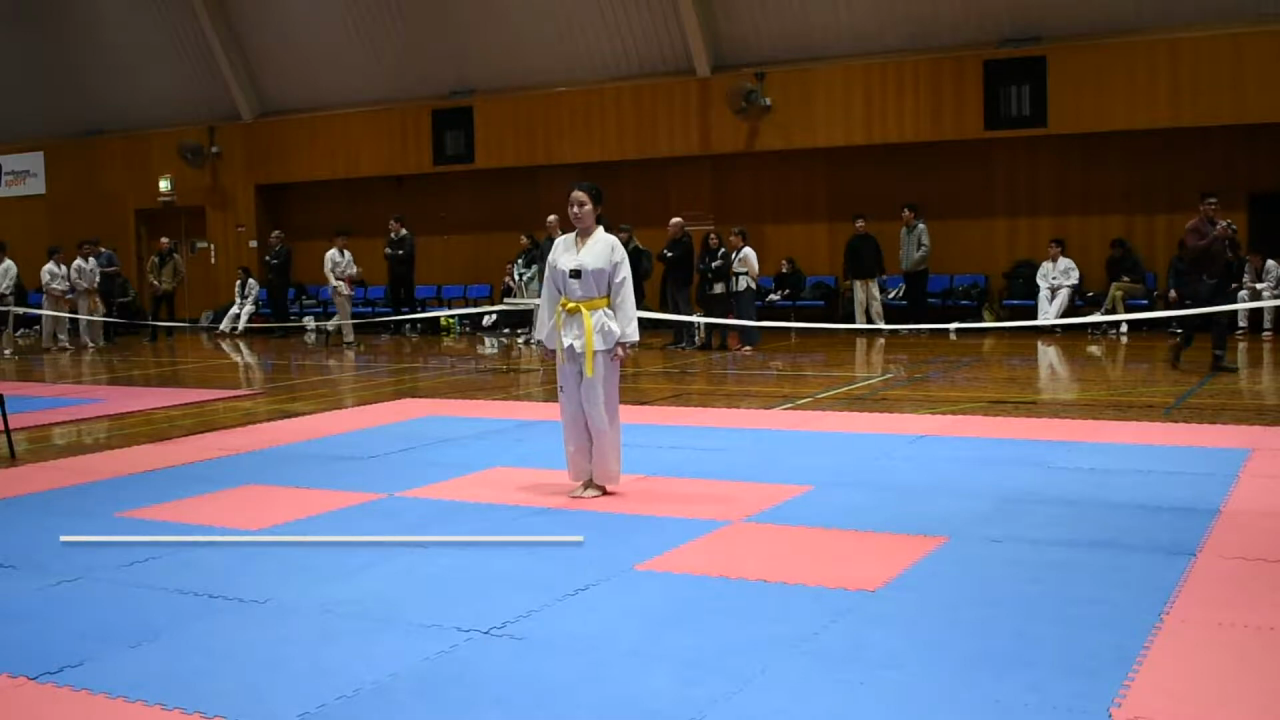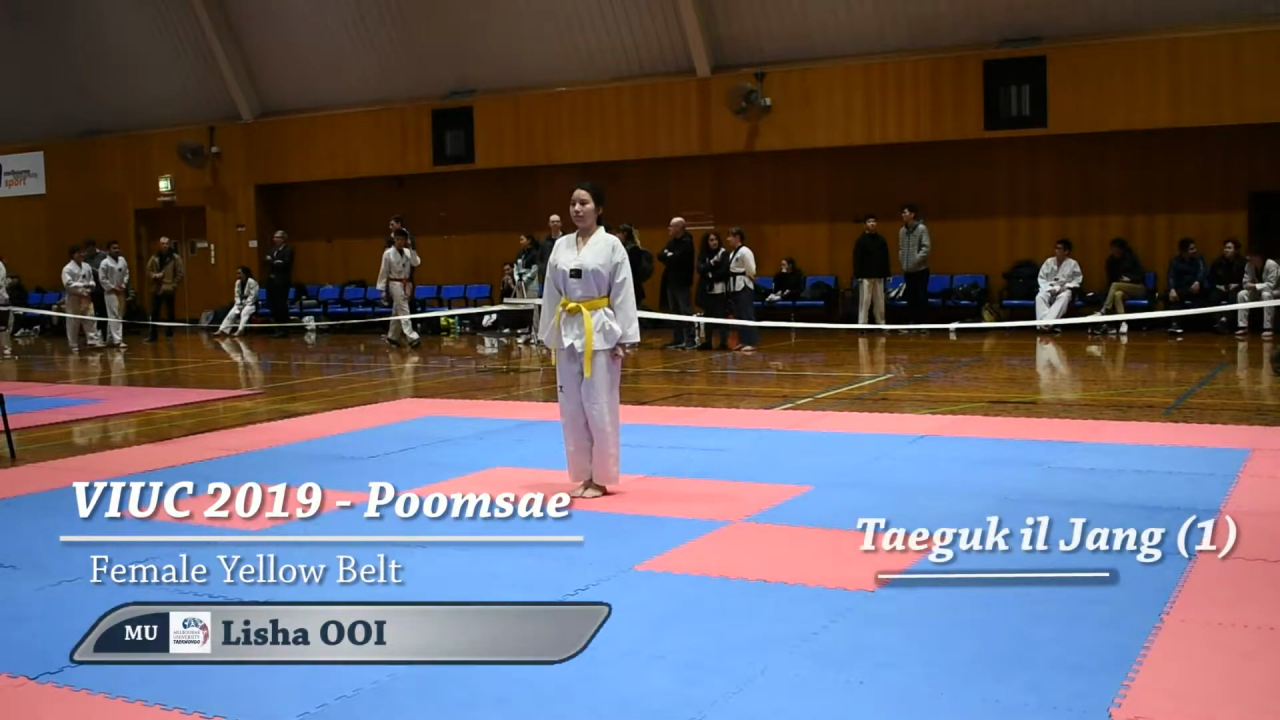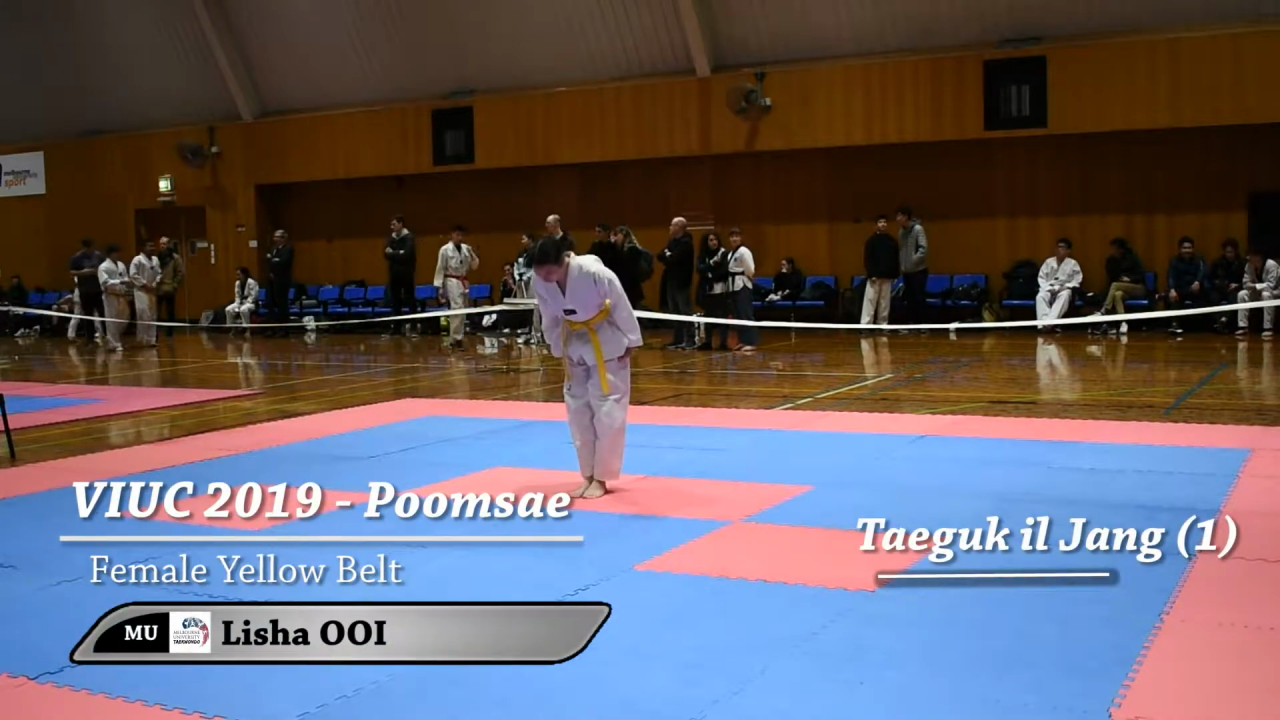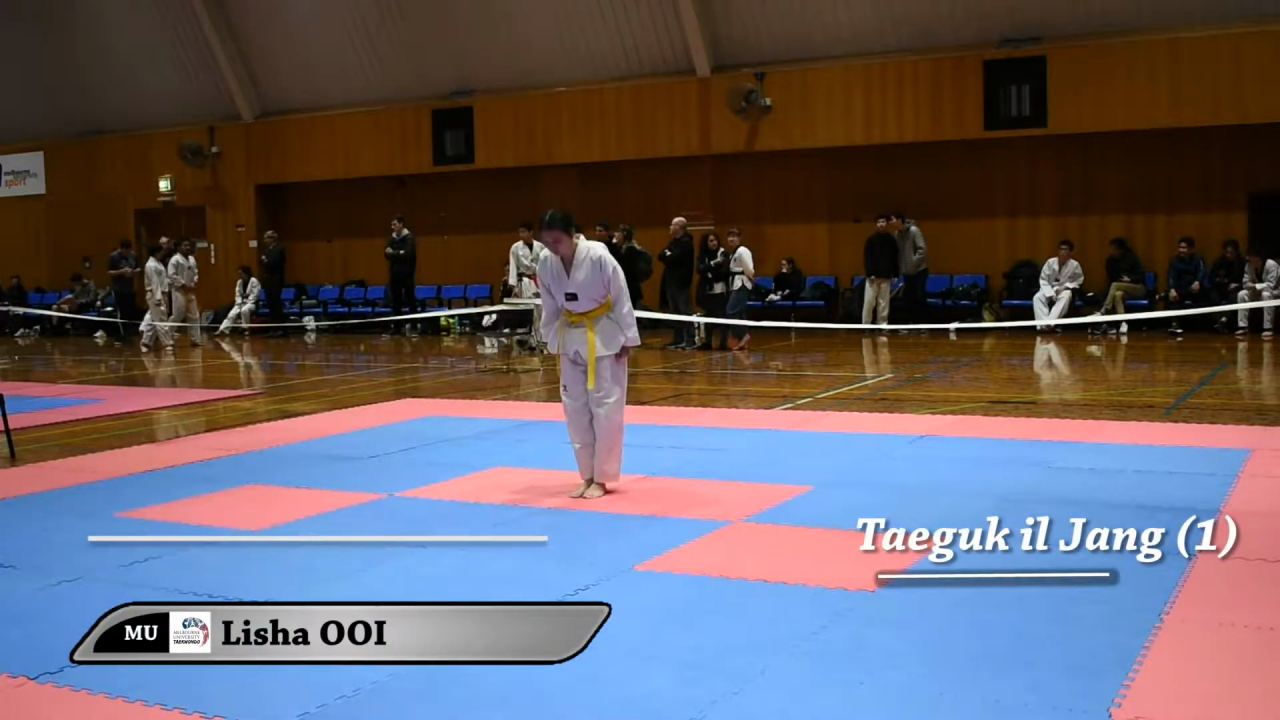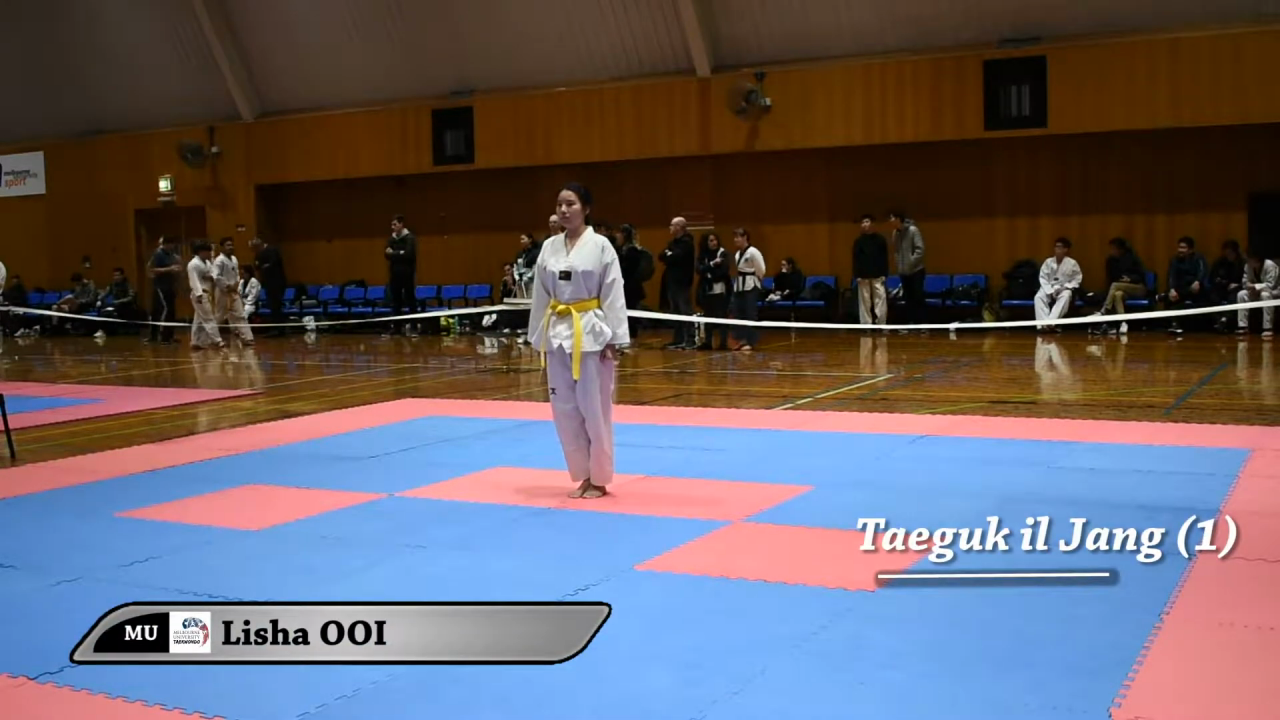
dt=1s
person 1, frame 1
left shoulder: (611, 245)
right shoulder: (560, 245)
left elbow: (623, 294)
right elbow: (550, 293)
left wrist: (624, 339)
right wrist: (546, 337)
left hip: (599, 332)
right hip: (567, 332)
left knee: (599, 407)
right knee: (572, 408)
left ankle: (601, 478)
right ankle: (584, 476)
person 1, frame 2
left shoulder: (611, 245)
right shoulder: (561, 245)
left elbow: (623, 295)
right elbow: (551, 293)
left wrist: (623, 339)
right wrist: (550, 336)
left hip: (600, 332)
right hip: (567, 332)
left knee: (600, 406)
right knee: (572, 408)
left ankle: (601, 478)
right ankle: (584, 475)
person 1, frame 3
left shoulder: (593, 272)
right shoulder: (540, 282)
left elbow: (621, 307)
right elbow: (550, 318)
left wrist: (630, 343)
right wrist: (560, 348)
left hip: (607, 342)
right hip: (575, 343)
left knee: (607, 409)
right knee: (578, 410)
left ankle: (601, 478)
right ankle: (589, 476)
person 1, frame 4
left shoulder: (599, 257)
right shoulder: (545, 263)
left elbow: (621, 301)
right elbow: (550, 307)
left wrist: (626, 341)
right wrist: (556, 342)
left hip: (603, 338)
right hip: (571, 338)
left knee: (606, 408)
right knee: (575, 410)
left ankle: (601, 478)
right ankle: (588, 475)
person 1, frame 5
left shoulder: (601, 245)
right shoulder: (549, 247)
left elbow: (613, 296)
right elbow: (541, 296)
left wrist: (613, 341)
right wrist: (541, 339)
left hip: (591, 334)
right hip: (558, 333)
left knee: (595, 408)
right knee: (565, 409)
left ankle: (599, 479)
right ankle: (583, 476)
